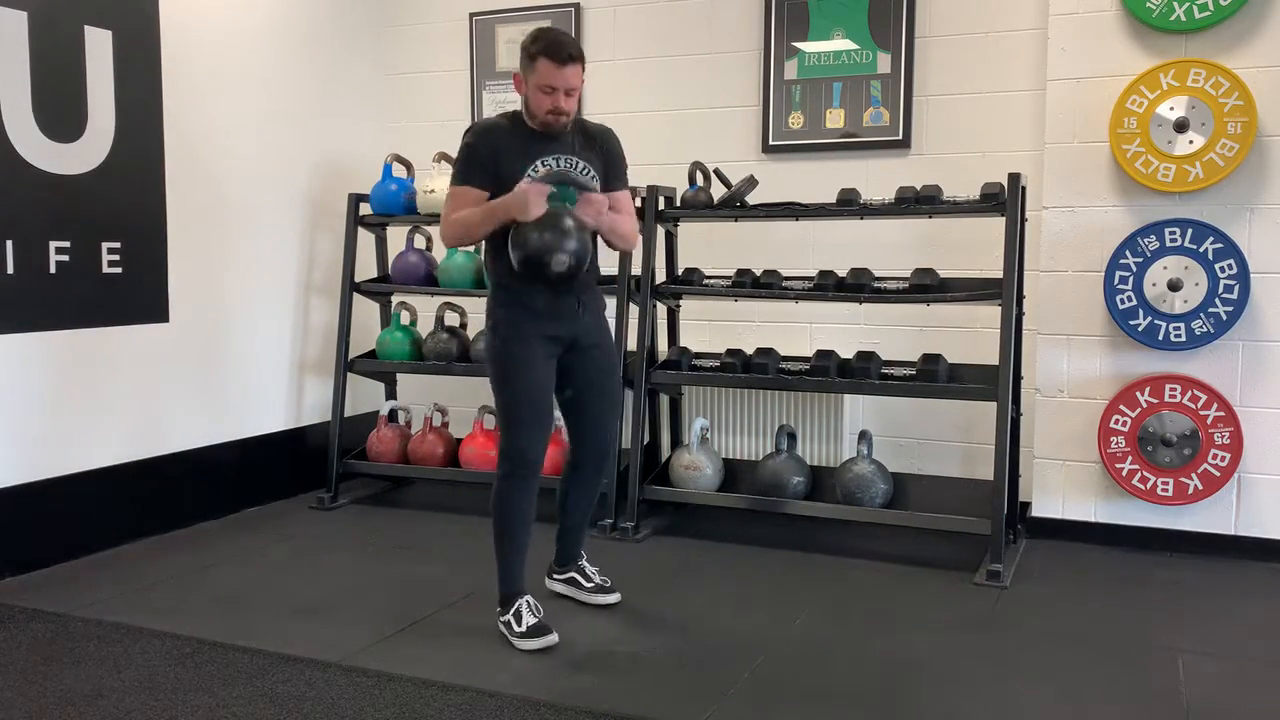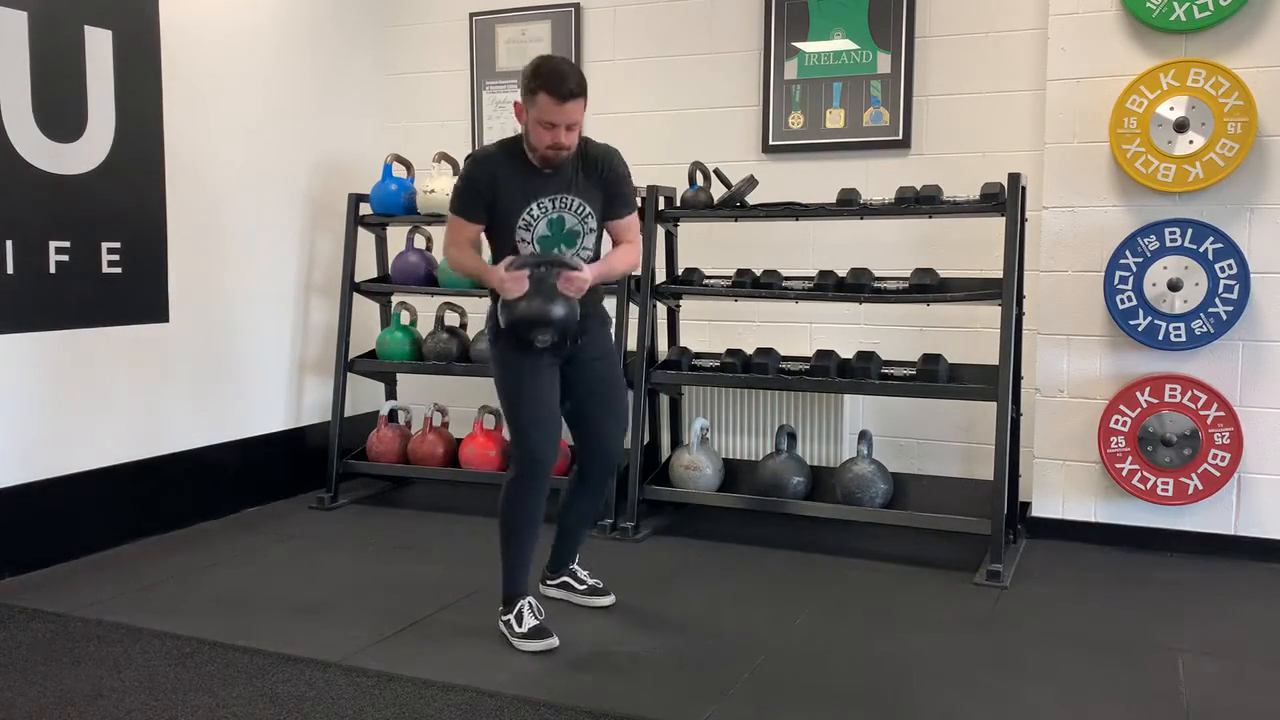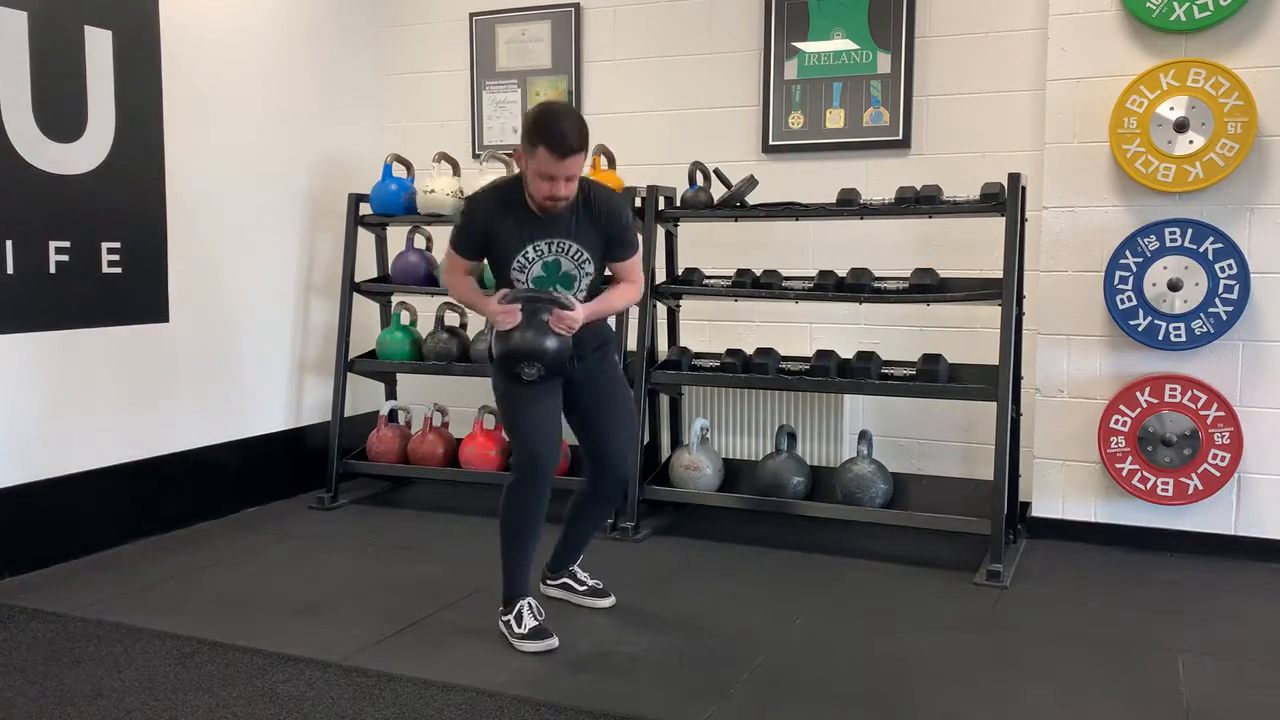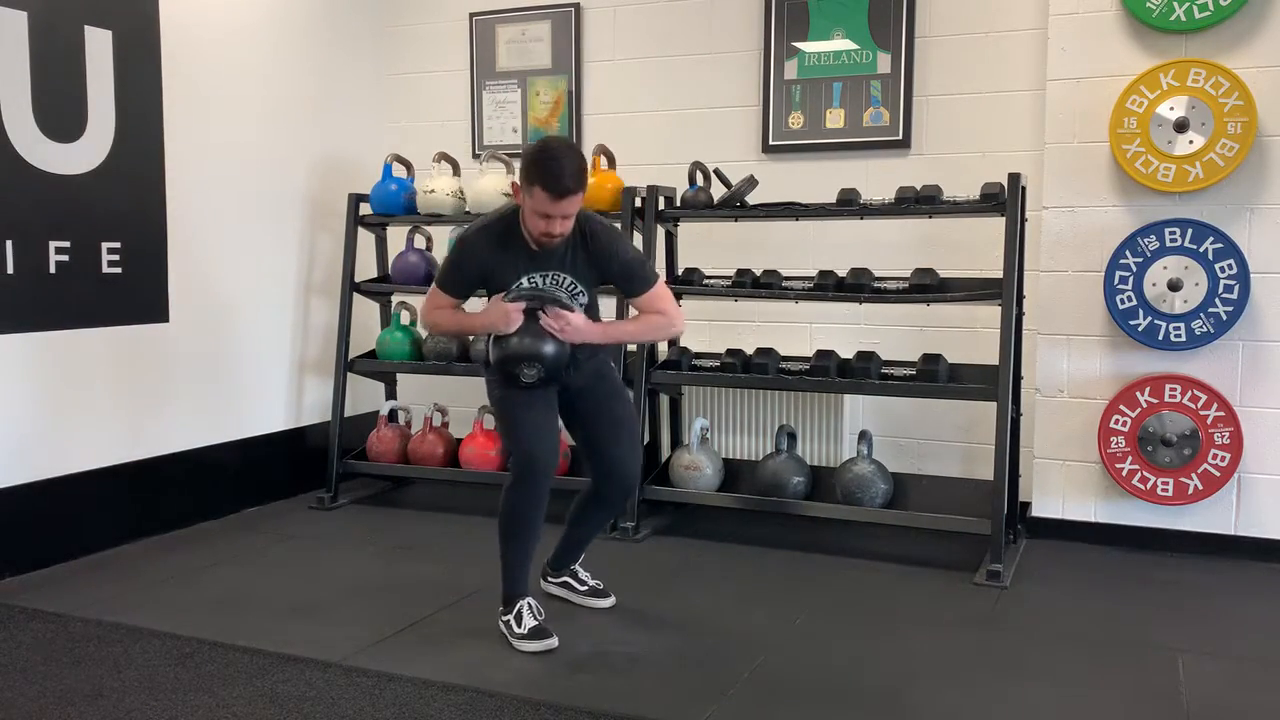
dt=0.2s
person 1, frame 1
left shoulder: (600, 142)
right shoulder: (489, 139)
left elbow: (630, 238)
right elbow: (451, 229)
left wrist: (602, 214)
right wrist: (509, 204)
left hip: (586, 313)
right hip: (521, 318)
left knee: (597, 447)
right knee: (524, 455)
left ankle: (568, 565)
right ankle: (511, 599)
person 1, frame 2
left shoulder: (605, 165)
right shoulder: (488, 168)
left elbow: (631, 248)
right elbow: (455, 246)
left wrist: (593, 273)
right wrist: (493, 276)
left hip: (588, 328)
right hip: (523, 331)
left knee: (605, 455)
right knee: (537, 456)
left ankle: (561, 568)
right ankle: (514, 600)
person 1, frame 3
left shoulder: (607, 208)
right shoulder: (487, 208)
left elbow: (633, 283)
right elbow: (455, 273)
left wrist: (588, 311)
right wrist: (488, 307)
left hip: (591, 351)
left knee: (617, 467)
right knee: (538, 460)
left ankle: (561, 569)
right ankle: (514, 601)
person 1, frame 4
left shoulder: (603, 241)
right shoulder: (482, 242)
left elbow: (669, 319)
right elbow: (434, 313)
left wrist: (591, 330)
right wrist: (484, 320)
left hip: (584, 361)
left knee: (622, 472)
right knee: (536, 464)
left ankle: (561, 568)
right ankle: (514, 602)
